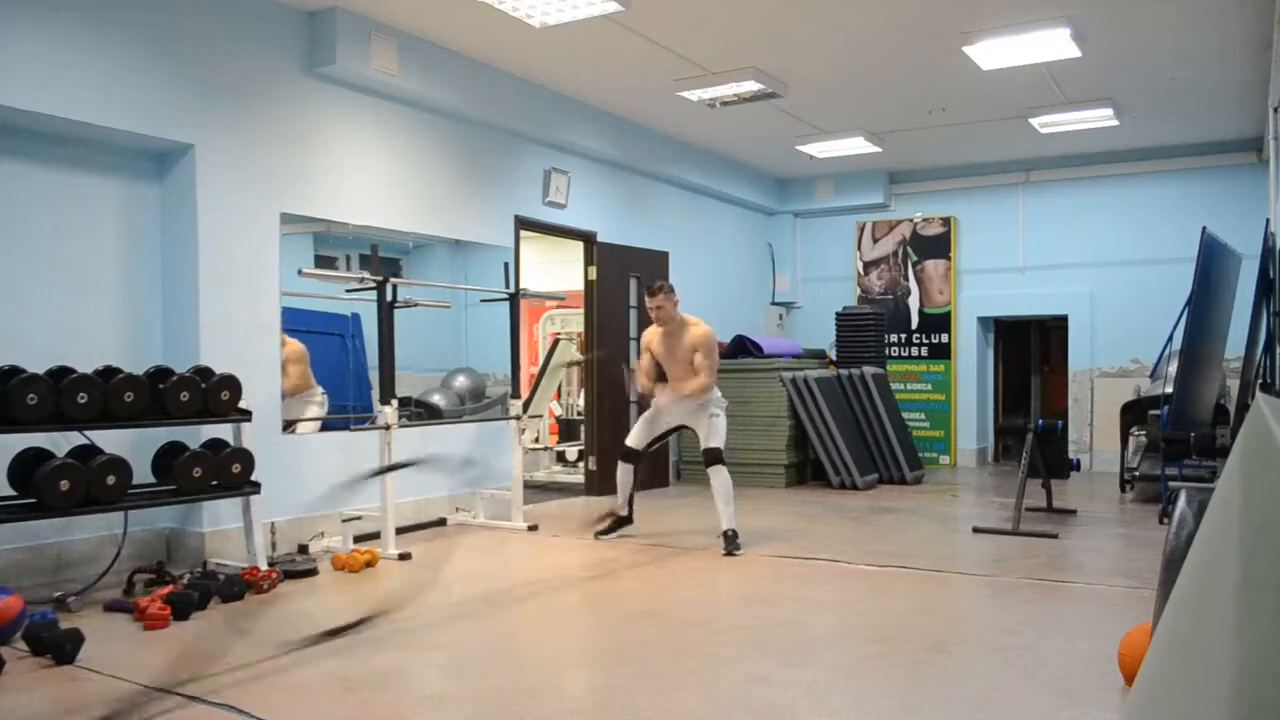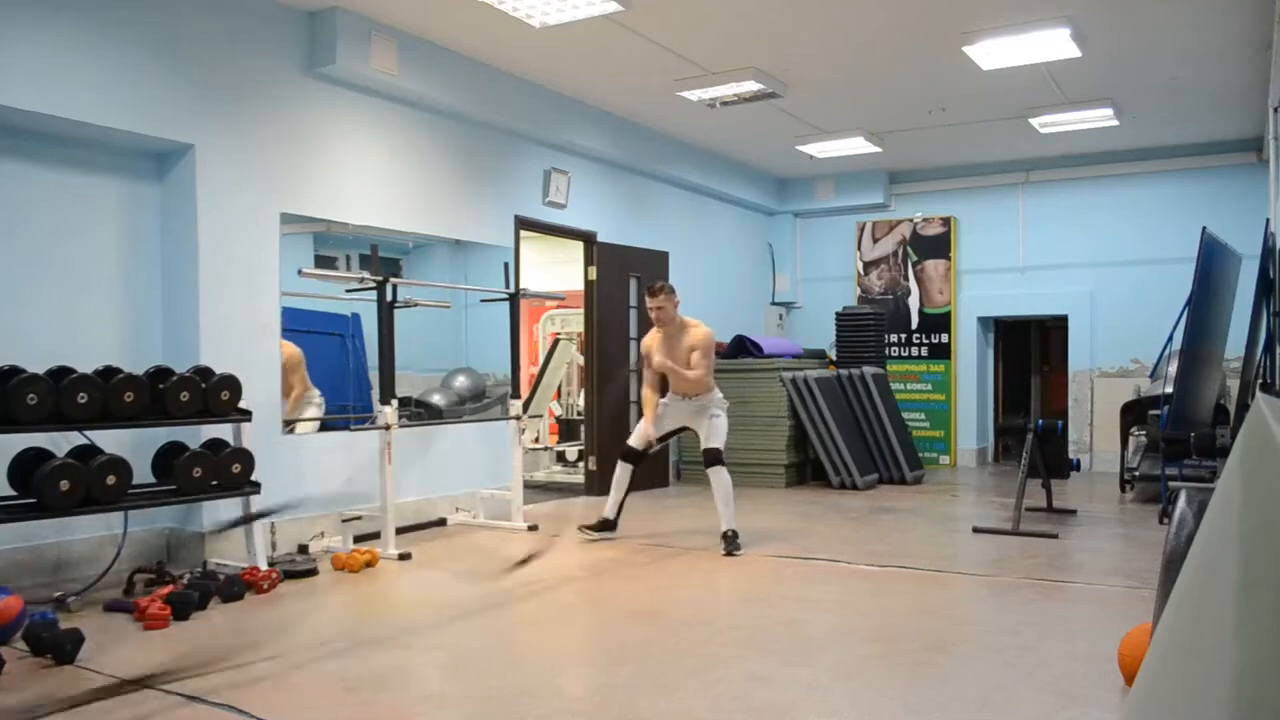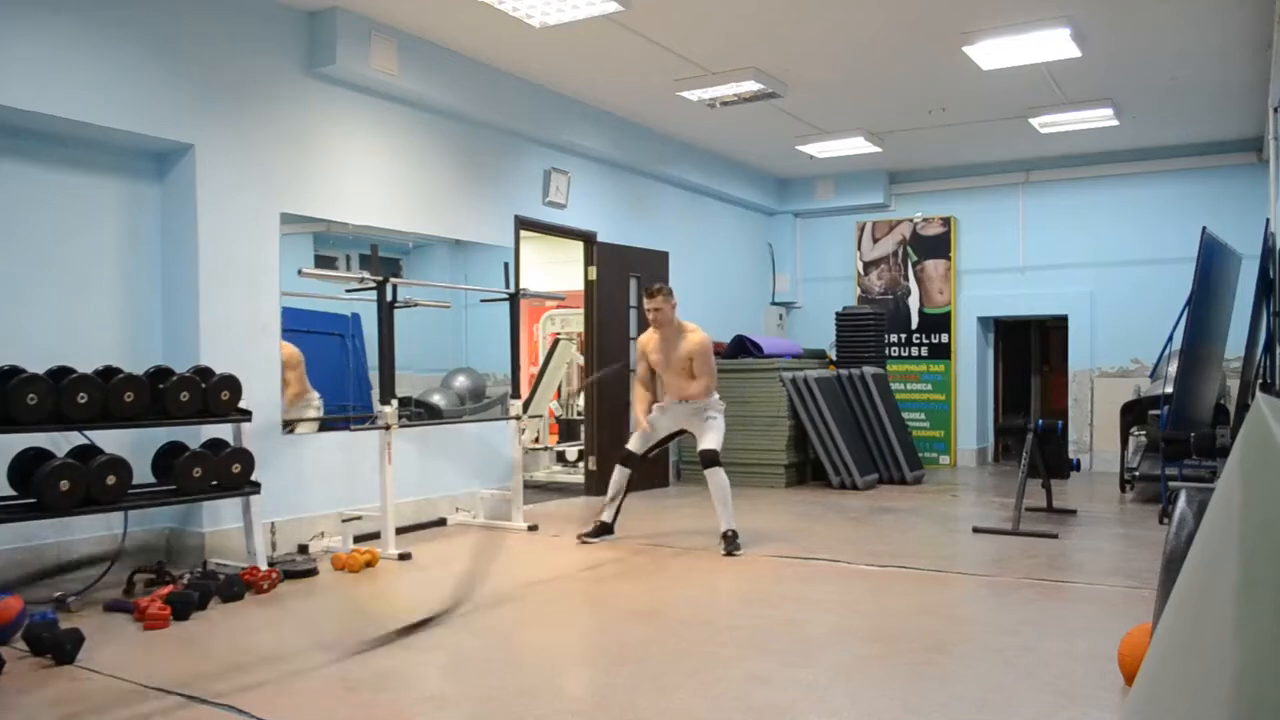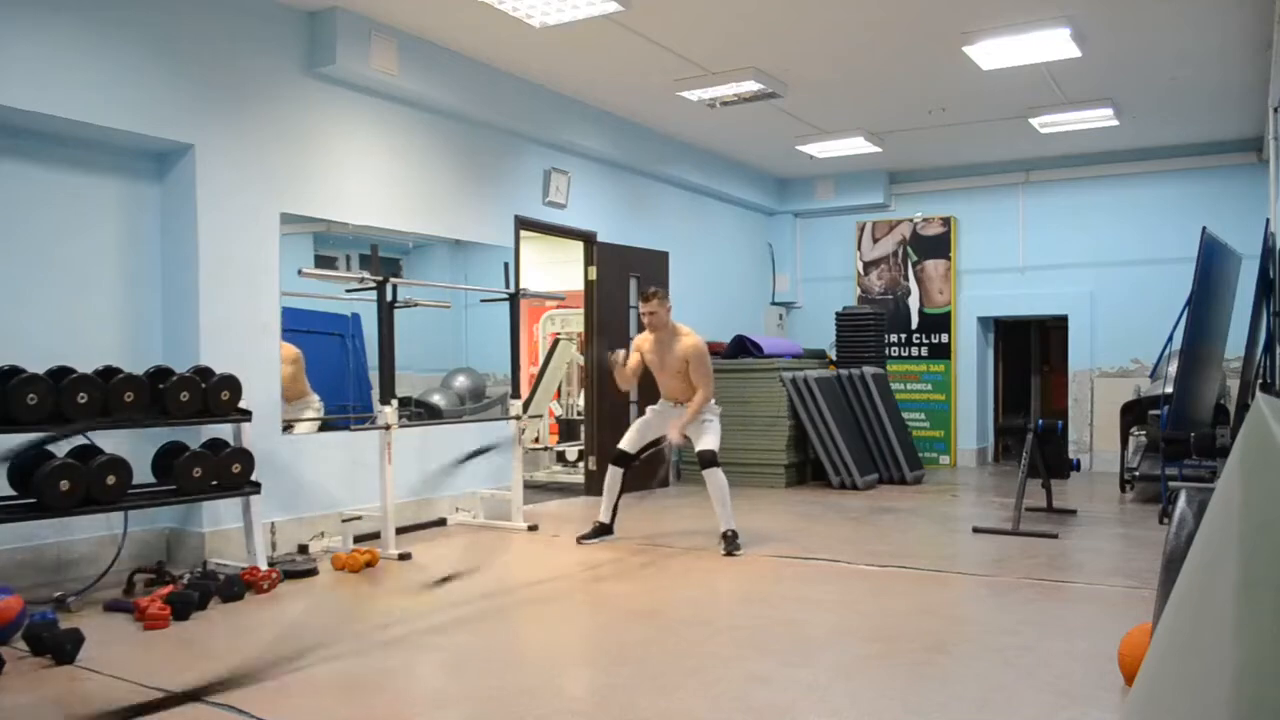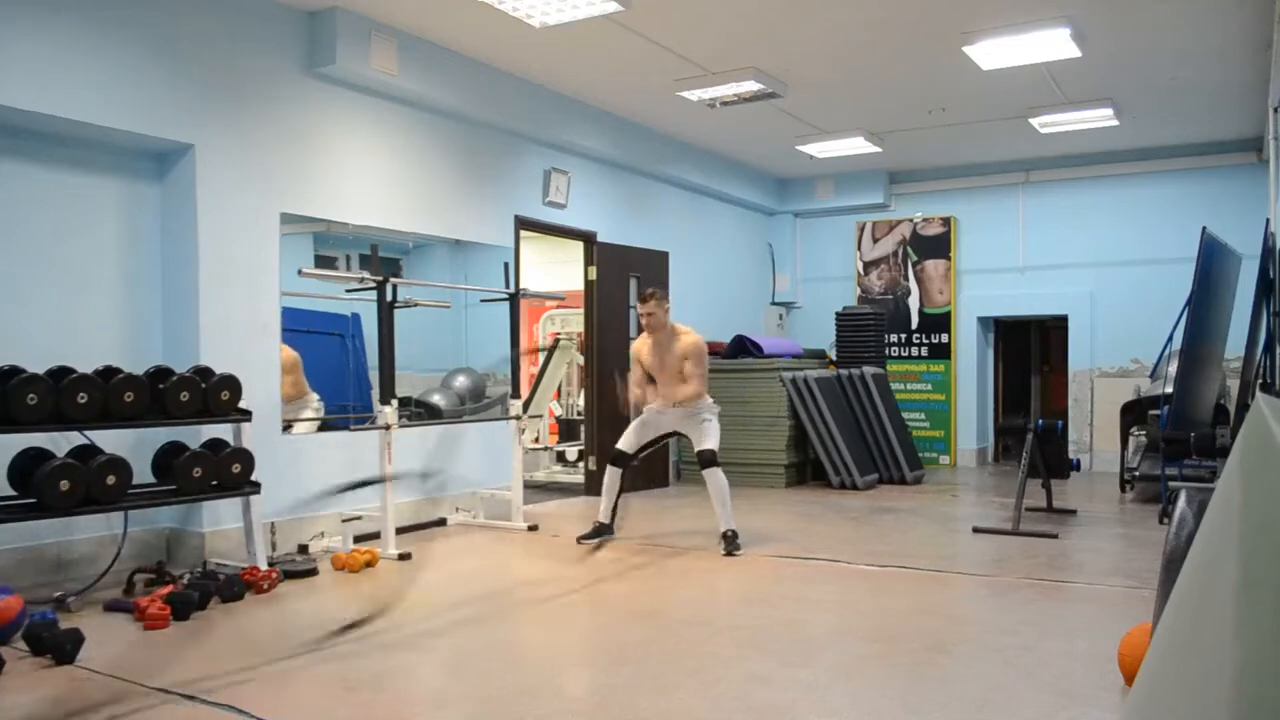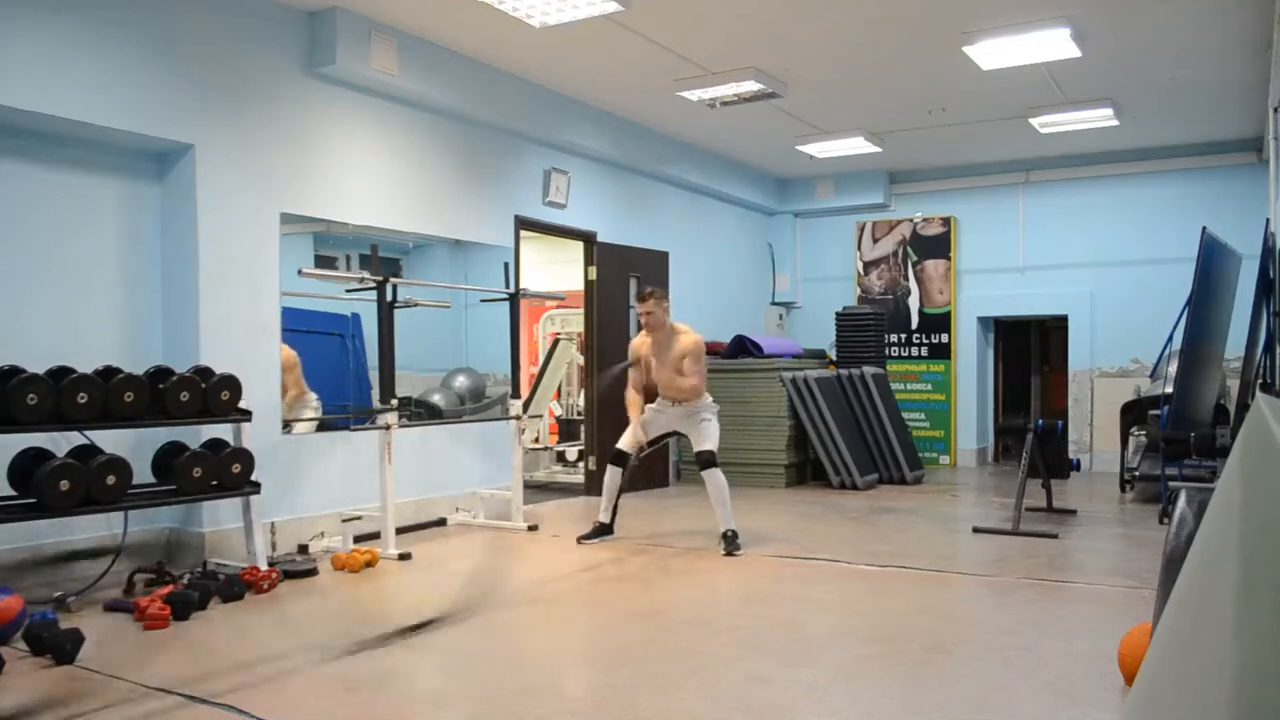
dt=0.1s
person 1, frame 1
left shoulder: (701, 333)
right shoulder: (650, 336)
left elbow: (707, 380)
right elbow: (645, 376)
left wrist: (674, 393)
right wrist: (644, 383)
left hip: (704, 402)
right hip: (670, 403)
left knee: (713, 458)
right knee: (628, 451)
left ankle: (729, 532)
right ankle: (623, 515)
person 1, frame 2
left shoulder: (700, 335)
right shoulder: (649, 341)
left elbow: (704, 379)
right elbow: (650, 387)
left wrist: (670, 367)
right wrist: (649, 424)
left hip: (706, 404)
right hip: (673, 403)
left knee: (713, 458)
right knee: (628, 453)
left ankle: (729, 532)
right ankle: (609, 519)
person 1, frame 3
left shoulder: (697, 340)
right shoulder: (645, 341)
left elbow: (708, 384)
right elbow: (642, 384)
left wrist: (677, 387)
right wrist: (640, 414)
left hip: (704, 407)
right hip: (669, 406)
left knee: (710, 459)
right knee: (627, 458)
left ankle: (729, 532)
right ankle: (606, 524)
person 1, frame 4
left shoulder: (692, 344)
right shoulder: (641, 342)
left elbow: (706, 391)
right elbow: (626, 385)
left wrist: (681, 426)
right wrist: (619, 367)
left hip: (699, 412)
right hip: (663, 409)
left knee: (708, 461)
right knee: (619, 457)
left ankle: (728, 532)
right ankle: (604, 523)
person 1, frame 5
left shoulder: (692, 342)
right shoulder: (639, 346)
left elbow: (699, 388)
right elbow: (636, 387)
left wrist: (661, 395)
right wrist: (637, 396)
left hip: (697, 410)
right hip: (661, 410)
left knee: (708, 461)
right knee: (616, 458)
left ankle: (728, 532)
right ankle: (604, 524)
person 1, frame 6
left shoulder: (690, 341)
right shoulder: (639, 344)
left elbow: (697, 388)
right elbow: (635, 389)
left wrist: (664, 377)
right wrist: (636, 429)
left hip: (696, 410)
right hip: (662, 408)
left knee: (706, 460)
right knee: (617, 456)
left ankle: (728, 532)
right ankle: (604, 524)
